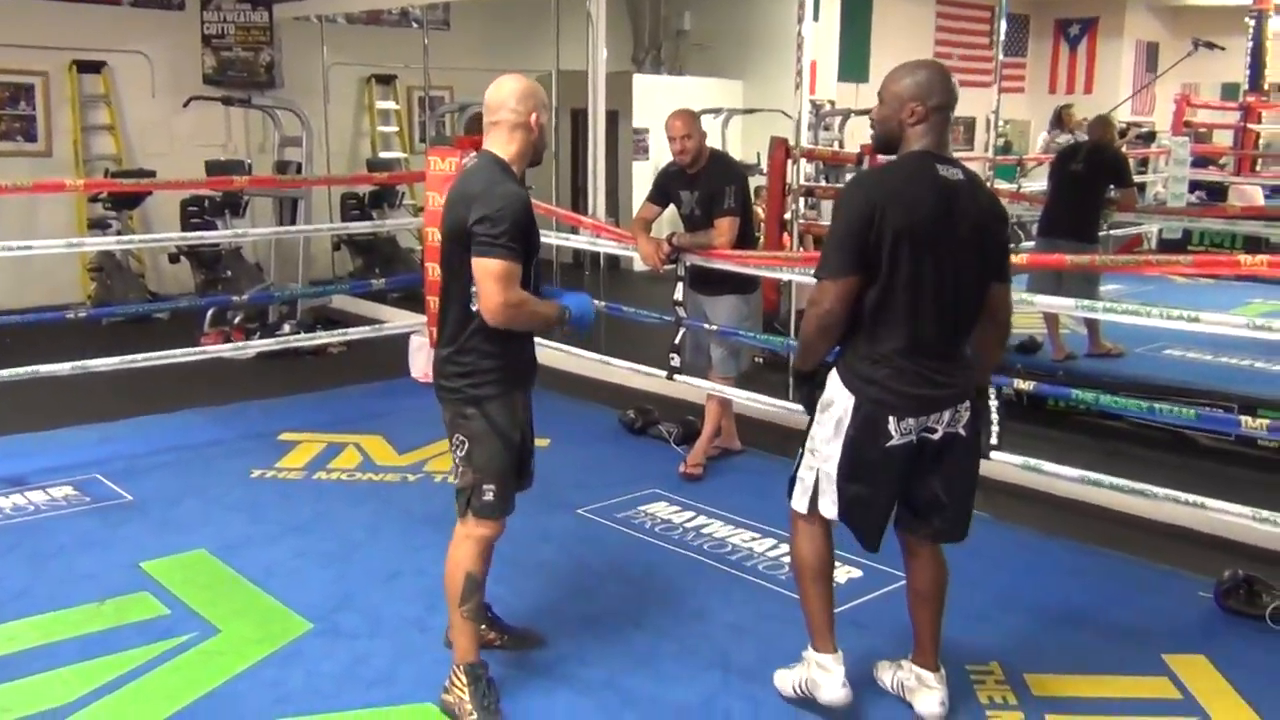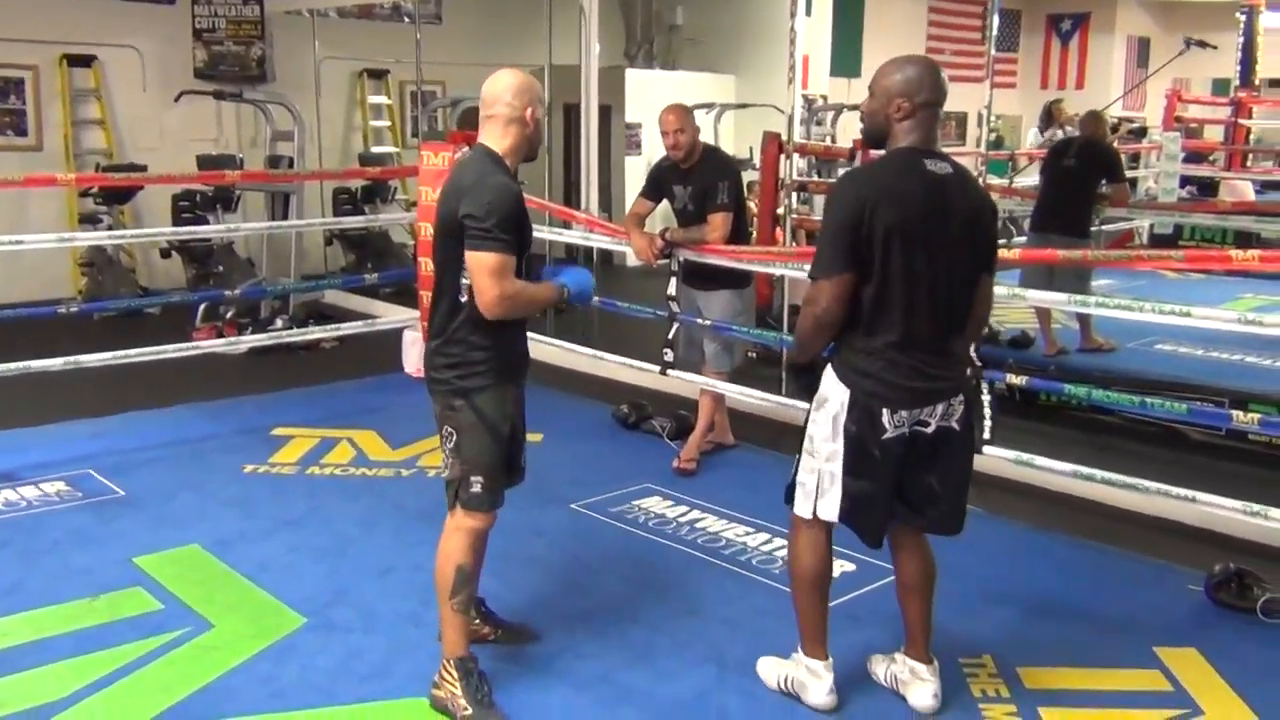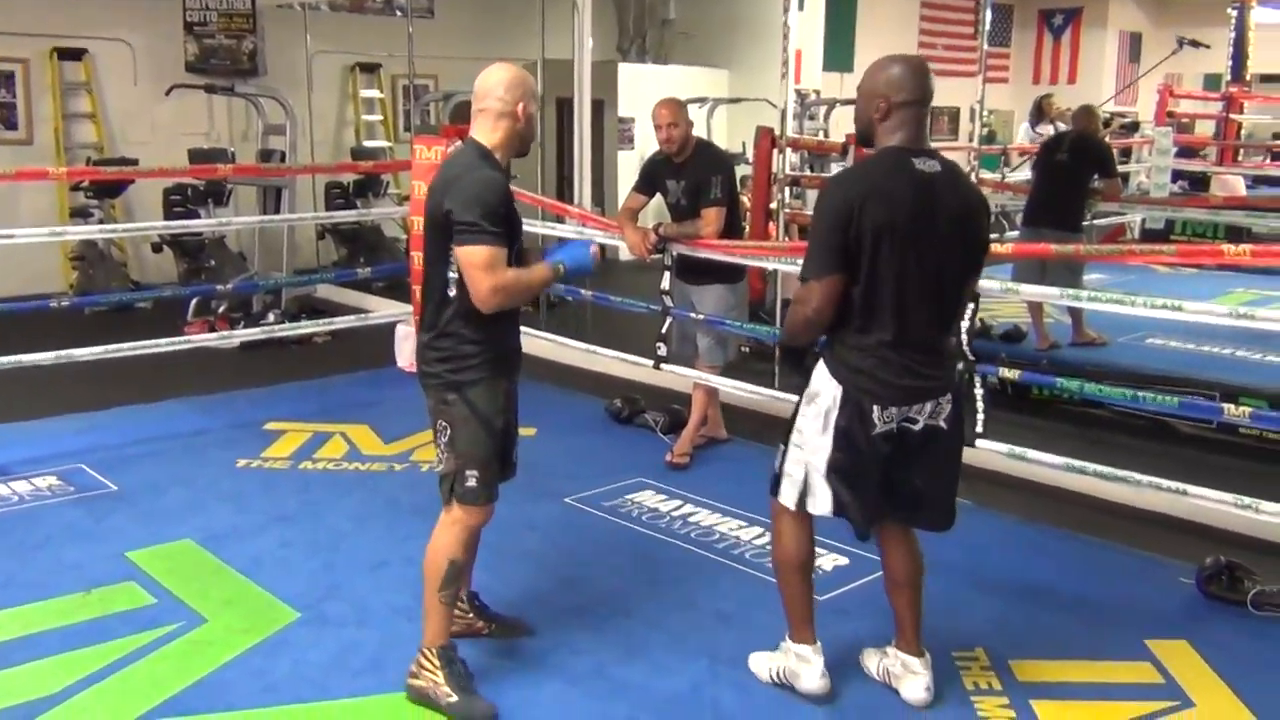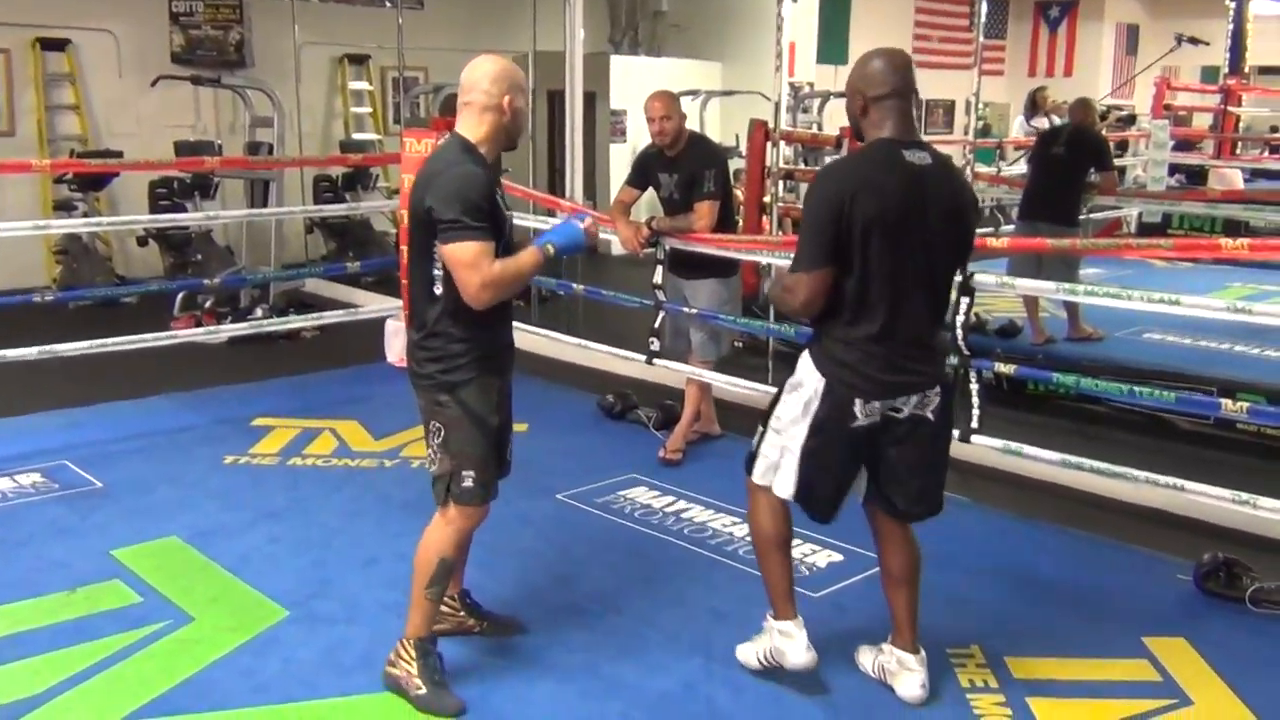
dt=0.1s
person 1, frame 1
left shoulder: (872, 189)
right shoulder: (984, 201)
left elbow: (830, 306)
right elbow: (996, 318)
left wrist: (804, 370)
right wrist: (975, 387)
left hip: (870, 394)
right hip: (948, 398)
left knee: (810, 516)
right knee: (923, 537)
left ankle: (824, 663)
person 1, frame 2
left shoulder: (862, 187)
right shoulder: (974, 196)
left elbow: (825, 306)
right elbow: (979, 309)
left wrist: (800, 359)
left hip: (864, 388)
right hip: (942, 390)
left knee: (809, 520)
right knee: (909, 528)
left ankle: (813, 666)
right ankle: (917, 666)
person 1, frame 3
left shoulder: (852, 188)
right shoulder: (966, 193)
left elbow: (816, 306)
left wrist: (790, 338)
left hip: (855, 384)
right hip: (932, 386)
left knee: (792, 509)
right knee: (896, 523)
left ankle: (803, 655)
right ankle: (910, 660)
person 1, frame 4
left shoulder: (842, 180)
right shoulder: (953, 184)
left elbow: (805, 297)
left wrist: (779, 285)
left hip: (841, 373)
right hip: (919, 376)
left knee: (768, 485)
right knee: (893, 513)
left ankle: (785, 629)
right ankle: (906, 655)
person 2, frame 1
left shoulder: (480, 180)
right shoulder: (504, 197)
right elbow: (501, 305)
left wrist: (547, 299)
right wrist: (566, 310)
left hip: (491, 373)
right hip: (481, 379)
left knee: (484, 508)
right knee: (481, 522)
left ankle: (472, 619)
person 2, frame 2
left shoulder: (480, 175)
right shoulder: (492, 188)
right elbow: (495, 297)
left wrist: (550, 280)
right wrist: (564, 288)
left hip: (491, 366)
right hip: (470, 373)
left knee: (485, 500)
right knee: (471, 513)
left ankle: (468, 611)
person 2, frame 3
left shoulder: (472, 169)
right shoulder: (479, 182)
right elbow: (490, 289)
left wrist: (547, 262)
right wrist: (561, 265)
left hip: (485, 360)
right hip: (463, 367)
left knee: (477, 496)
right knee: (466, 507)
left ankle: (462, 605)
right ankle: (433, 661)
person 2, frame 4
left shoulder: (474, 166)
right shoulder: (455, 177)
right elbow: (481, 286)
left wrist: (543, 240)
right wrist: (550, 245)
left hip: (483, 360)
right hip: (453, 368)
left knee: (474, 495)
right knee: (462, 506)
left ankle: (453, 604)
right ankle: (411, 652)
person 3, frame 1
left shoulder: (727, 172)
right shoulder: (671, 174)
left elbow: (723, 238)
right elbow: (642, 218)
left wrist: (674, 240)
right wrist: (644, 241)
left hip: (733, 283)
right hip: (698, 279)
left knee: (723, 365)
right knee: (709, 363)
left ankle: (703, 445)
right ankle: (728, 435)
person 3, frame 2
left shoulder: (720, 167)
right shoulder: (664, 170)
left elbow: (716, 233)
right elbow: (634, 214)
left wrist: (666, 236)
right wrist: (637, 236)
left hip: (727, 278)
right hip: (692, 274)
left knee: (716, 359)
right knee: (703, 357)
left ankle: (695, 440)
right ankle: (721, 430)
person 3, frame 3
left shoulder: (714, 162)
right shoulder: (657, 164)
left elbow: (710, 227)
right elbow: (628, 209)
left wrist: (660, 231)
right wrist: (631, 231)
left hip: (720, 272)
right hip: (685, 268)
left knee: (709, 353)
right knee: (697, 352)
left ankle: (689, 434)
right ankle: (714, 424)
person 3, frame 4
left shoulder: (706, 155)
right shoulder: (650, 157)
left elbow: (703, 222)
right elbow: (620, 203)
left wrist: (653, 225)
right wrist: (622, 225)
left hip: (713, 266)
right hip: (678, 262)
left knee: (702, 349)
right knee: (689, 346)
left ankle: (682, 430)
right ankle: (707, 420)
person 4, frame 1
left shoulder: (1066, 151)
right shoulder: (1114, 156)
right elbow: (1130, 202)
right wrist: (1105, 201)
left hip: (1049, 226)
right hip: (1081, 232)
left knee: (1047, 289)
right knee: (1087, 290)
left ankle: (1057, 346)
right ankle: (1095, 343)
person 4, frame 2
left shoulder: (1058, 147)
right shoulder: (1106, 152)
right elbow: (1122, 197)
right wrist: (1098, 197)
left hip: (1040, 222)
right hip: (1073, 227)
left knee: (1039, 284)
right knee: (1078, 285)
left ankle: (1049, 341)
right ankle: (1087, 338)
person 4, frame 3
left shoulder: (1051, 142)
right shoulder: (1098, 146)
right elbow: (1114, 191)
right wrist: (1089, 191)
left hip: (1033, 216)
right hip: (1065, 221)
left knee: (1031, 278)
right knee: (1070, 279)
left ankle: (1041, 335)
right ankle: (1079, 332)
person 4, frame 4
left shoulder: (1047, 135)
right shoulder: (1095, 140)
right elbow: (1110, 185)
right wrist: (1087, 185)
left hip: (1029, 210)
right hip: (1062, 216)
left knee: (1027, 273)
right knee: (1066, 274)
left ankle: (1037, 330)
right ankle: (1075, 327)
